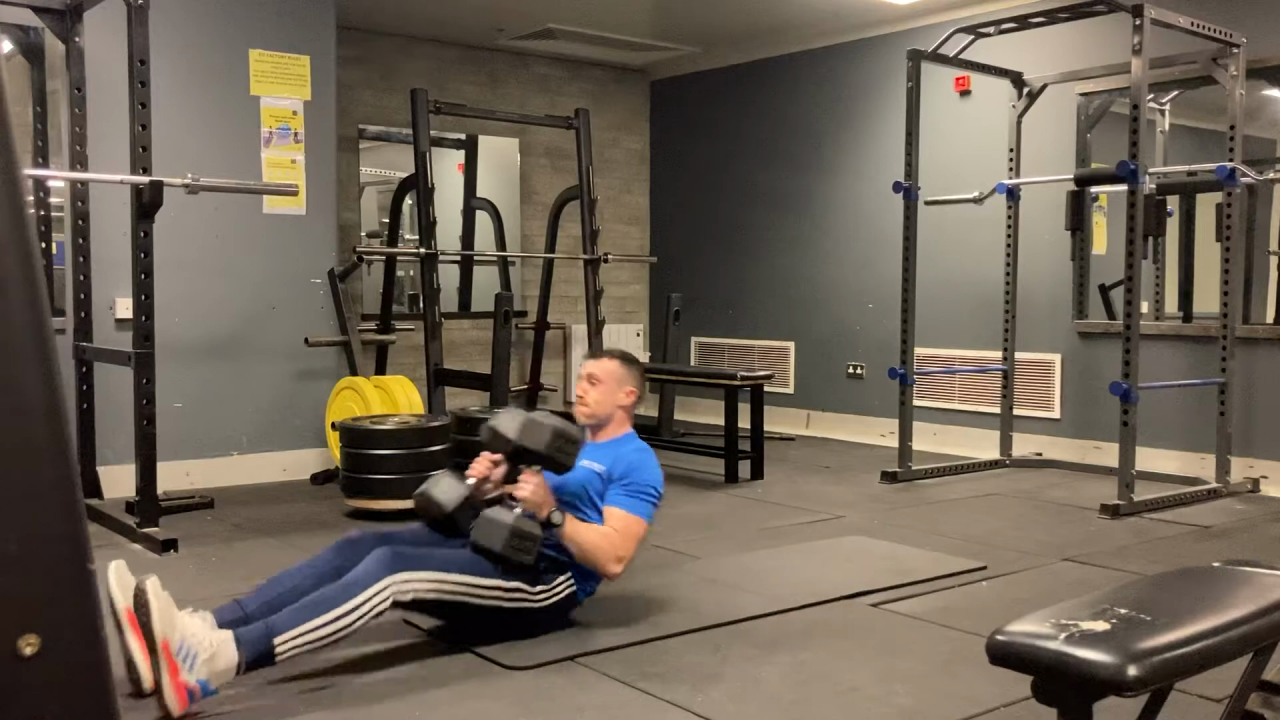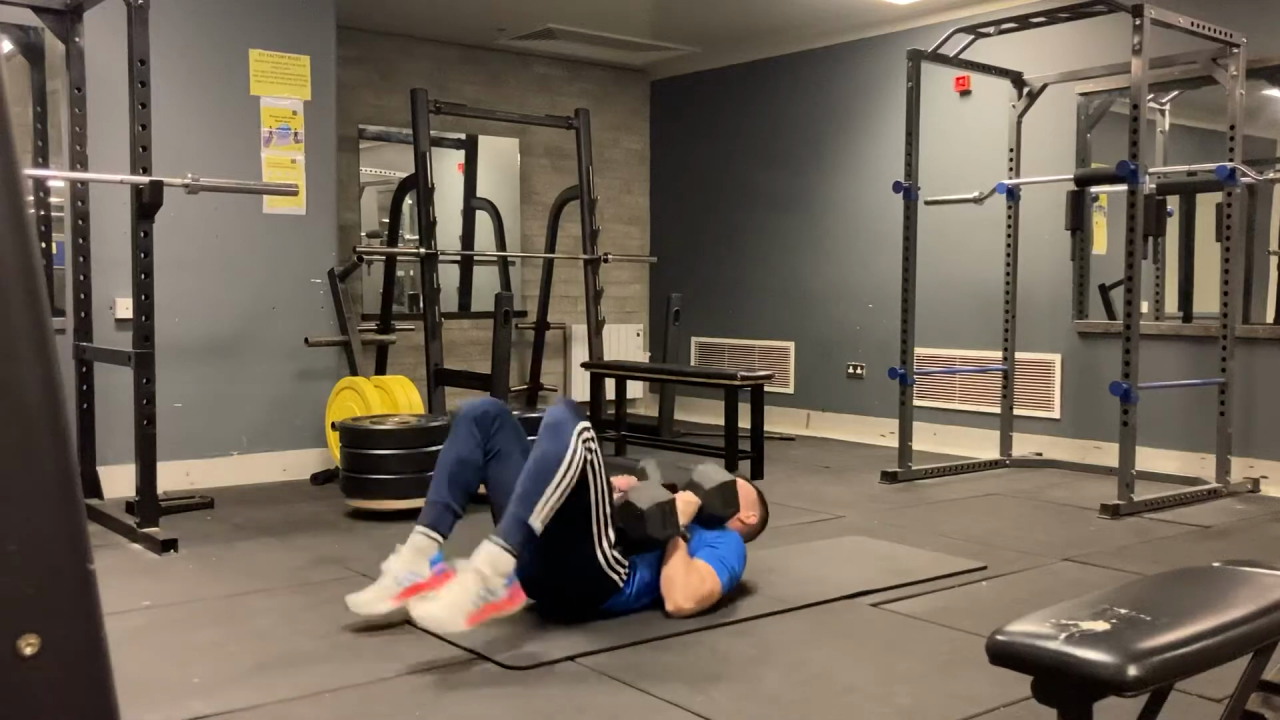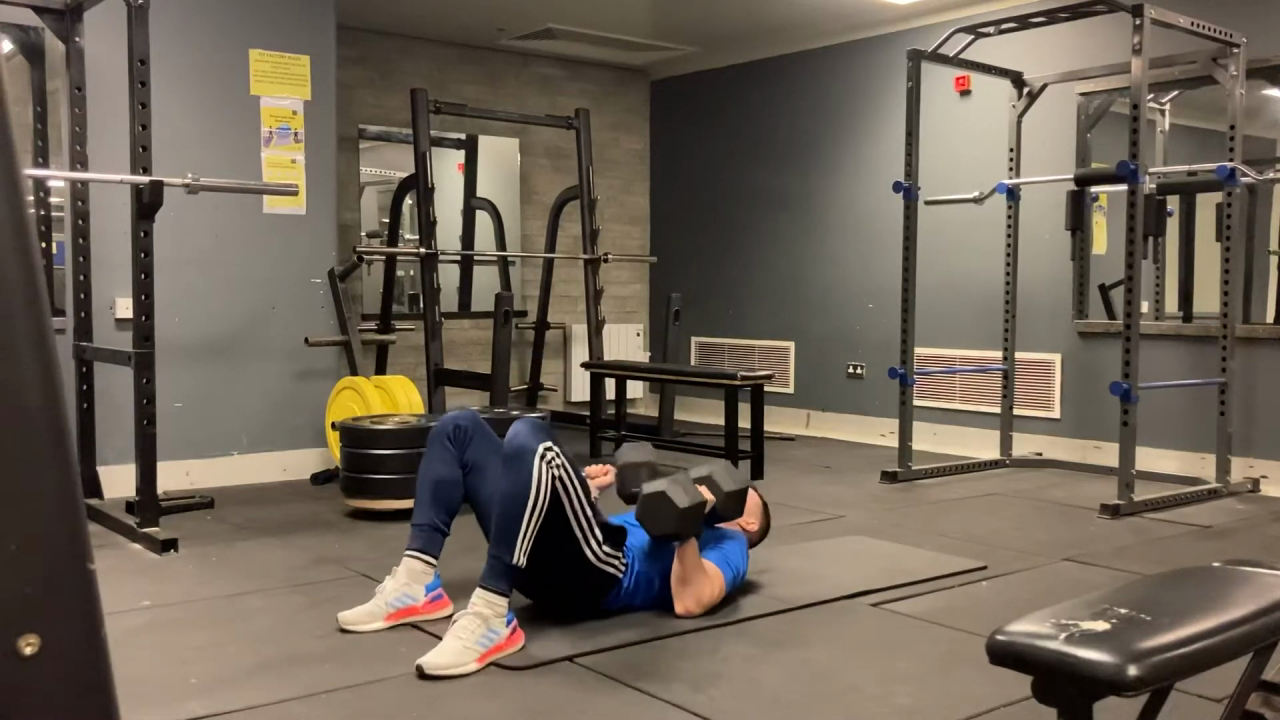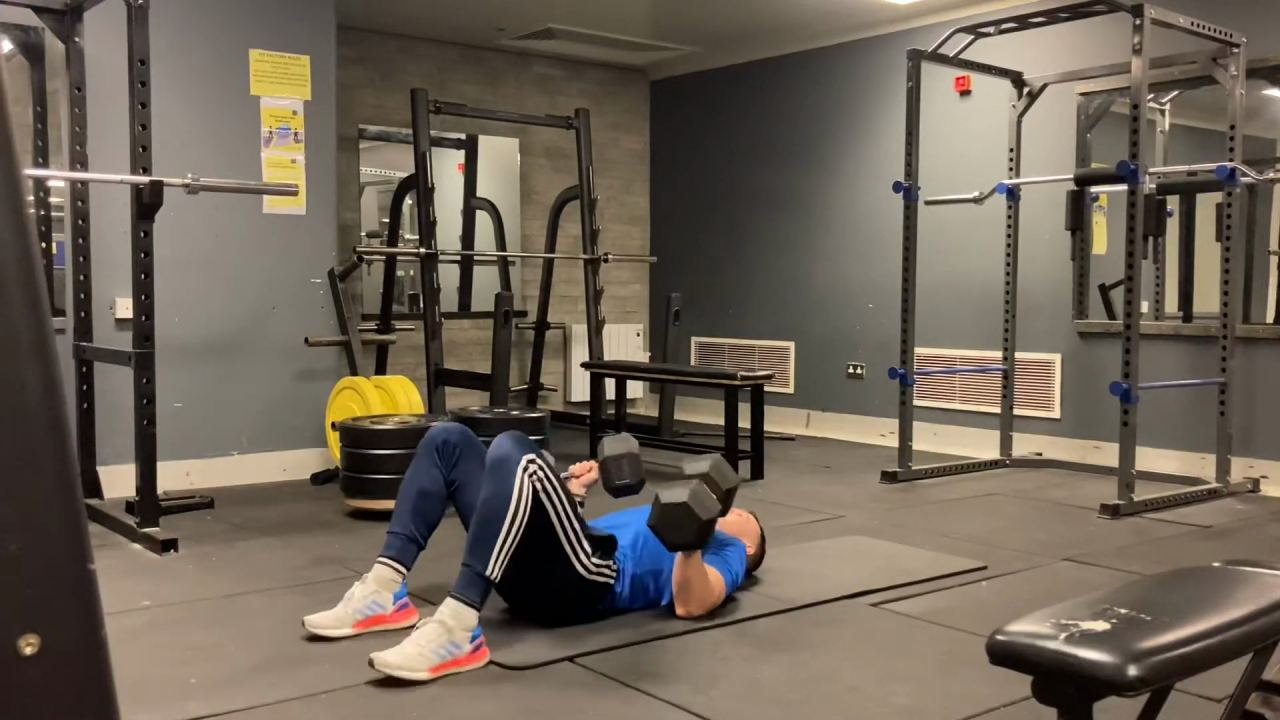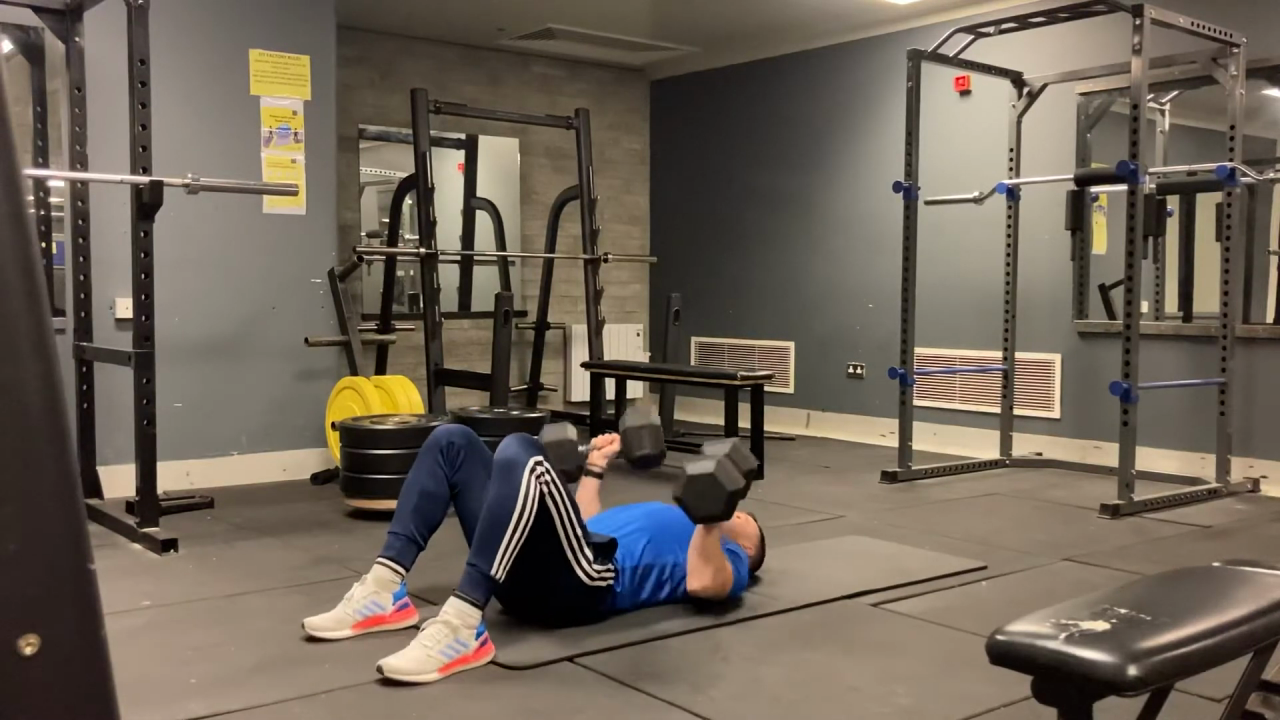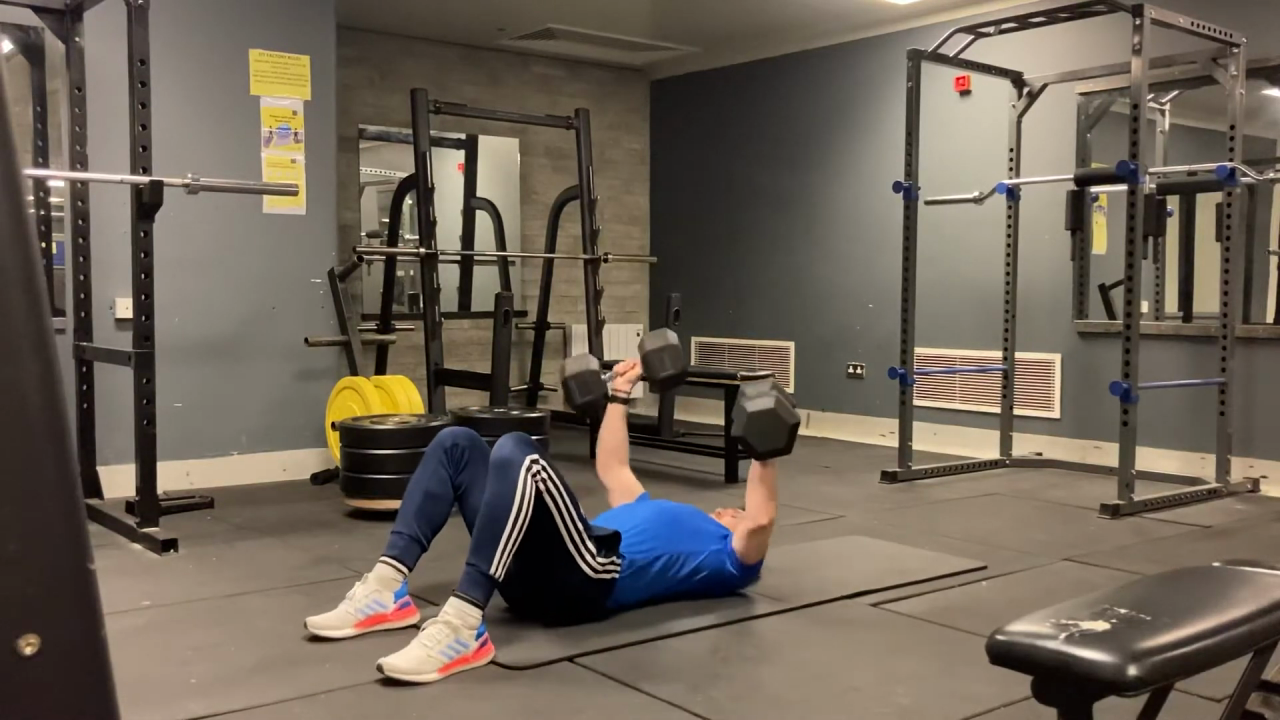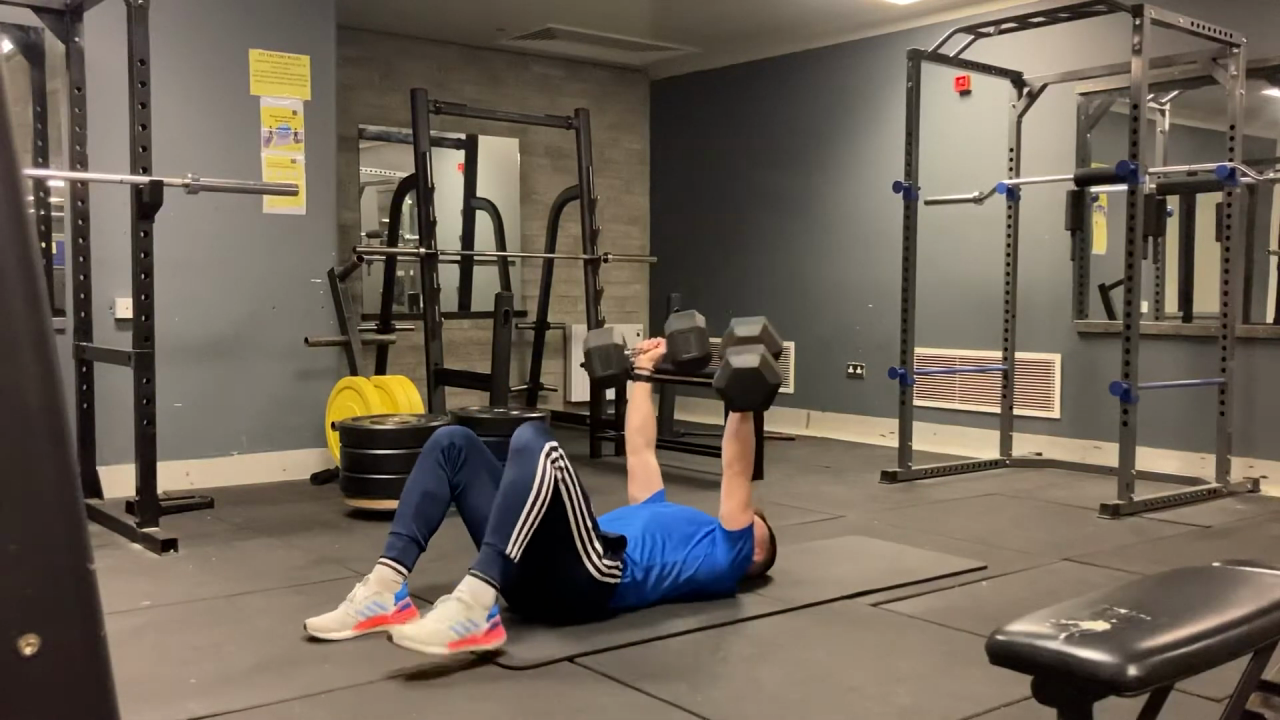
dt=0.7s
person 1, frame 1
left shoulder: (636, 465)
left elbow: (612, 558)
left wrist: (548, 511)
right wrist: (485, 481)
left hip: (546, 587)
right hip: (496, 557)
left knee: (391, 570)
right knee: (356, 545)
left ankle: (213, 660)
right ankle: (201, 633)
person 1, frame 2
left shoulder: (724, 547)
right shoulder: (678, 526)
left elbow: (681, 600)
left wrist: (678, 523)
right wrist: (607, 492)
left hip: (593, 573)
right hip: (545, 557)
left knee: (567, 417)
right knee: (482, 413)
left ankle: (490, 577)
right ankle: (422, 561)
person 1, frame 3
left shoulder: (728, 546)
left elbow: (689, 603)
right wrist: (586, 492)
left hip: (594, 571)
right hip: (542, 560)
left knee: (531, 438)
right knee: (460, 427)
left ankle: (491, 616)
right ankle: (417, 583)
person 1, frame 4
left shoulder: (725, 551)
right shoulder: (658, 526)
left elbow: (689, 605)
right wrist: (573, 494)
left hip: (584, 581)
right hip: (530, 570)
left knee: (514, 453)
right knee: (448, 440)
left ankle: (459, 628)
right ankle: (385, 592)
person 1, frame 5
left shoulder: (728, 560)
right shoulder: (671, 530)
left elbow: (703, 583)
right wrist: (594, 468)
left hip: (582, 583)
right hip: (530, 574)
left knee: (520, 453)
right knee: (452, 442)
left ankle: (462, 627)
right ankle: (385, 592)
person 1, frame 6
left shoulder: (729, 561)
right shoulder: (663, 518)
left elbow: (760, 523)
right elbow: (612, 470)
left wrist: (763, 453)
right wrist: (619, 395)
left hip: (589, 576)
right hip: (535, 570)
left knee: (516, 452)
right knee: (456, 443)
left ankle: (462, 628)
right ankle: (387, 589)
person 1, frame 7
left shoulder: (725, 559)
right shoulder: (665, 514)
left elbow: (737, 477)
right elbow: (640, 452)
right wrist: (642, 372)
left hip: (590, 579)
right hip: (533, 574)
left knee: (535, 442)
right knee: (452, 443)
left ankle: (475, 606)
right ankle: (386, 592)
